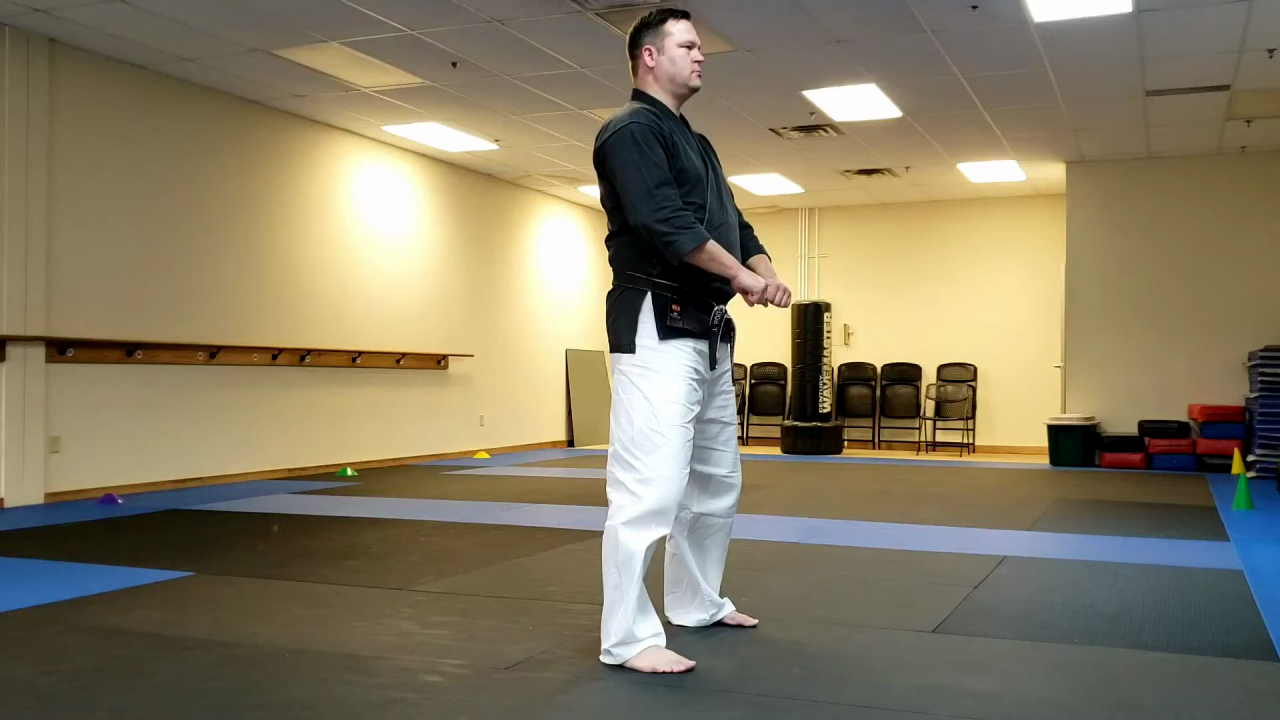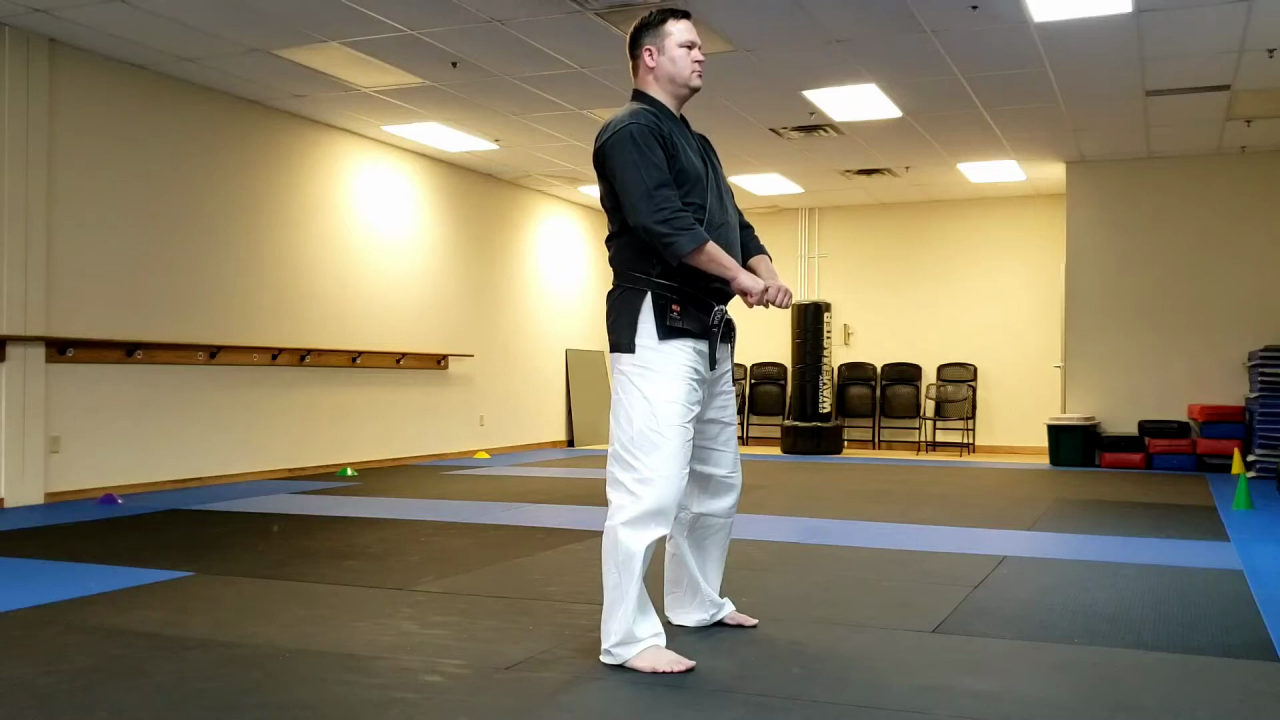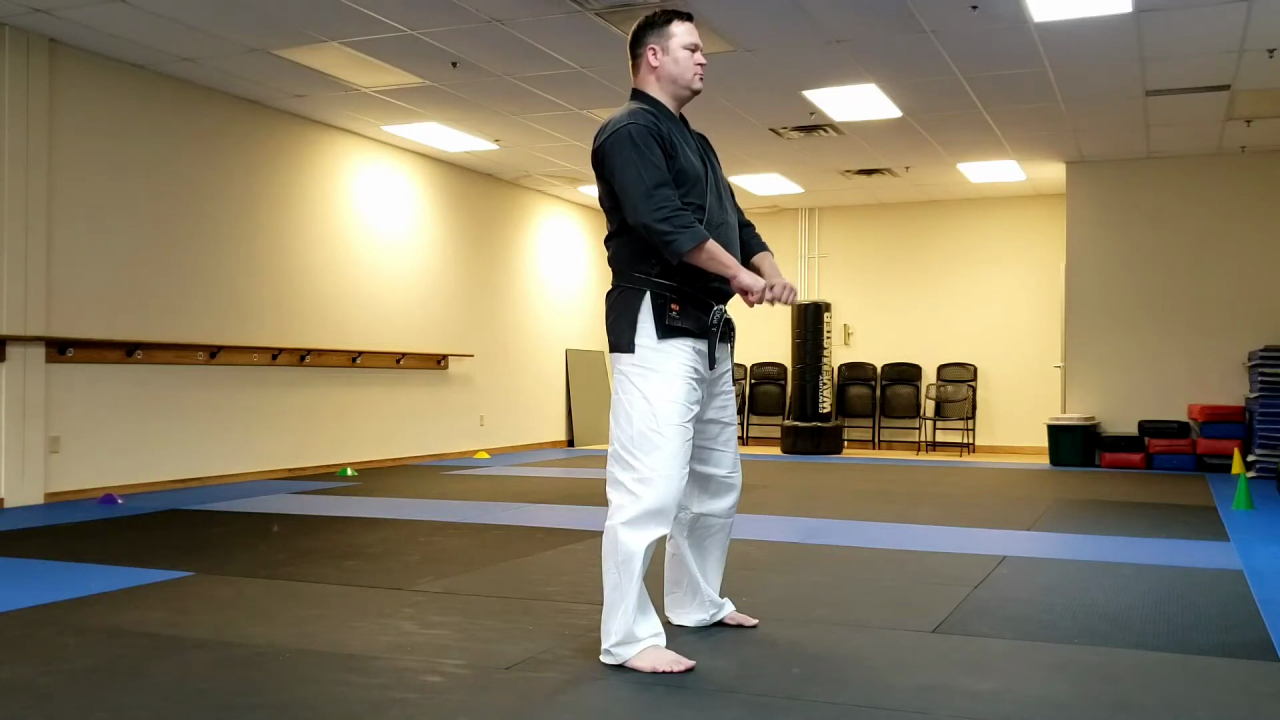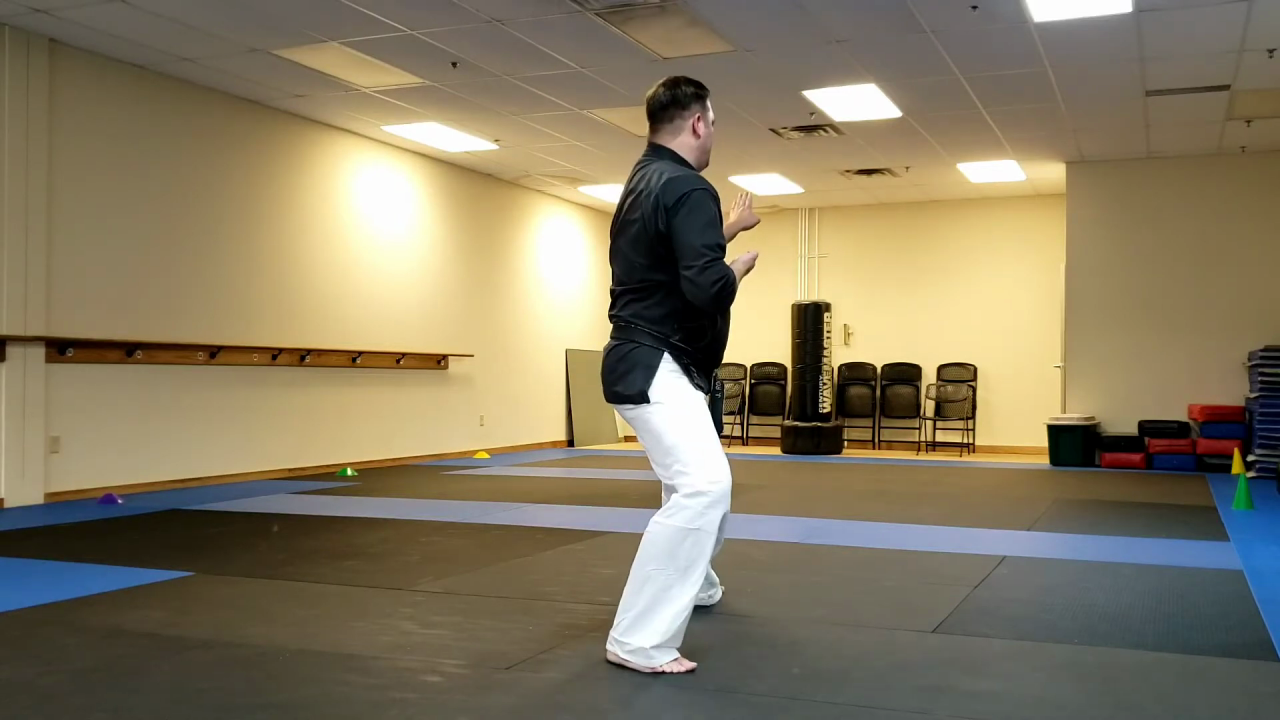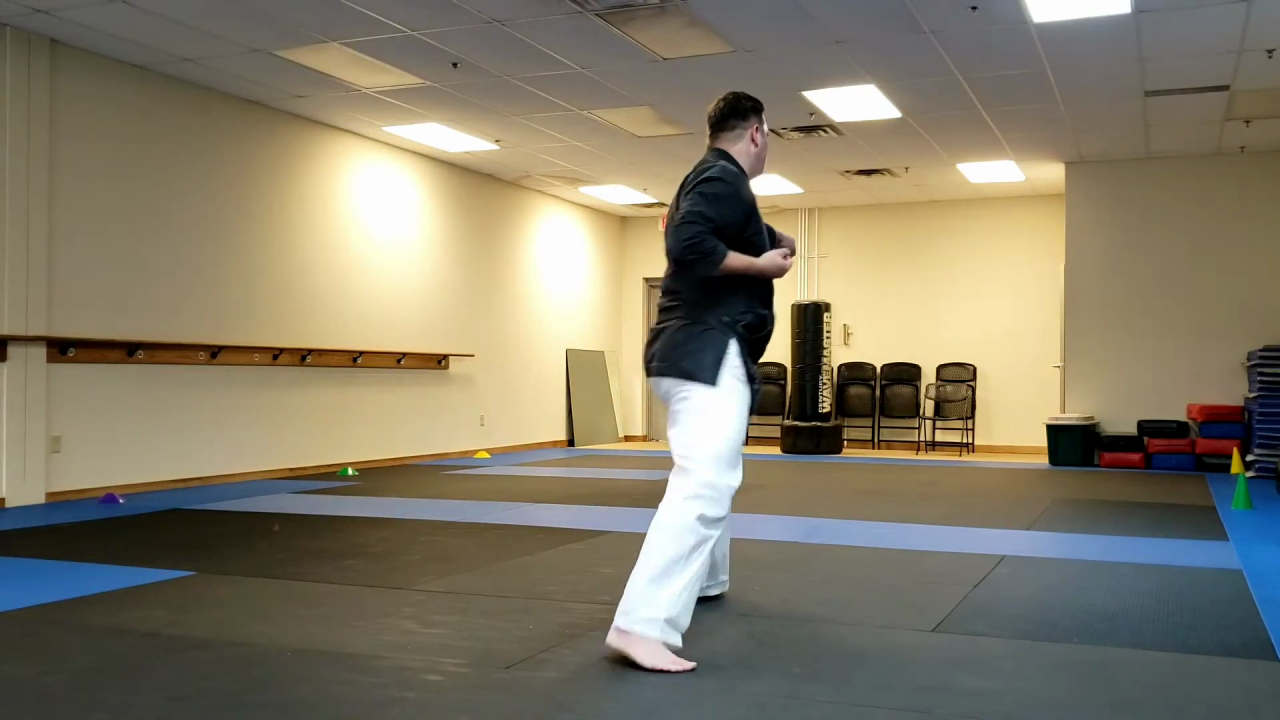
dt=1s
person 1, frame 1
left shoulder: (696, 144)
right shoulder: (632, 130)
left elbow: (733, 223)
right elbow: (664, 223)
left wrist: (767, 271)
right wrist: (740, 276)
left hip: (707, 330)
right hip: (658, 327)
left knee: (716, 480)
right knee: (650, 487)
left ankle: (696, 604)
right ankle: (627, 636)
person 1, frame 2
left shoulder: (695, 144)
right shoulder: (631, 132)
left elbow: (733, 223)
right elbow: (664, 223)
left wrist: (767, 273)
right wrist: (739, 277)
left hip: (707, 330)
right hip: (658, 327)
left knee: (716, 480)
right knee: (650, 486)
left ankle: (696, 603)
right ankle: (627, 637)
person 1, frame 3
left shoulder: (694, 143)
right shoulder: (629, 130)
left elbow: (734, 221)
right elbow: (662, 222)
left wrist: (771, 268)
right wrist: (740, 275)
left hip: (705, 329)
right hip: (655, 326)
left knee: (715, 480)
right knee: (649, 485)
left ankle: (696, 604)
right ankle: (627, 638)
person 1, frame 4
left shoulder: (644, 182)
right shoulder: (687, 188)
right elbow: (707, 288)
left wrist: (728, 229)
right wrist: (740, 264)
left hip: (645, 360)
right hip: (657, 367)
left knee: (694, 482)
right knee: (702, 488)
left ankle: (694, 584)
right ankle: (638, 640)
person 1, frame 5
left shoulder: (717, 181)
right shoulder: (721, 178)
right elbow: (686, 247)
left wrist: (770, 248)
right wrist: (761, 264)
left hip: (696, 349)
right hip: (708, 351)
left knee: (710, 473)
right knee: (704, 483)
left ankle: (705, 579)
right ankle: (642, 624)
